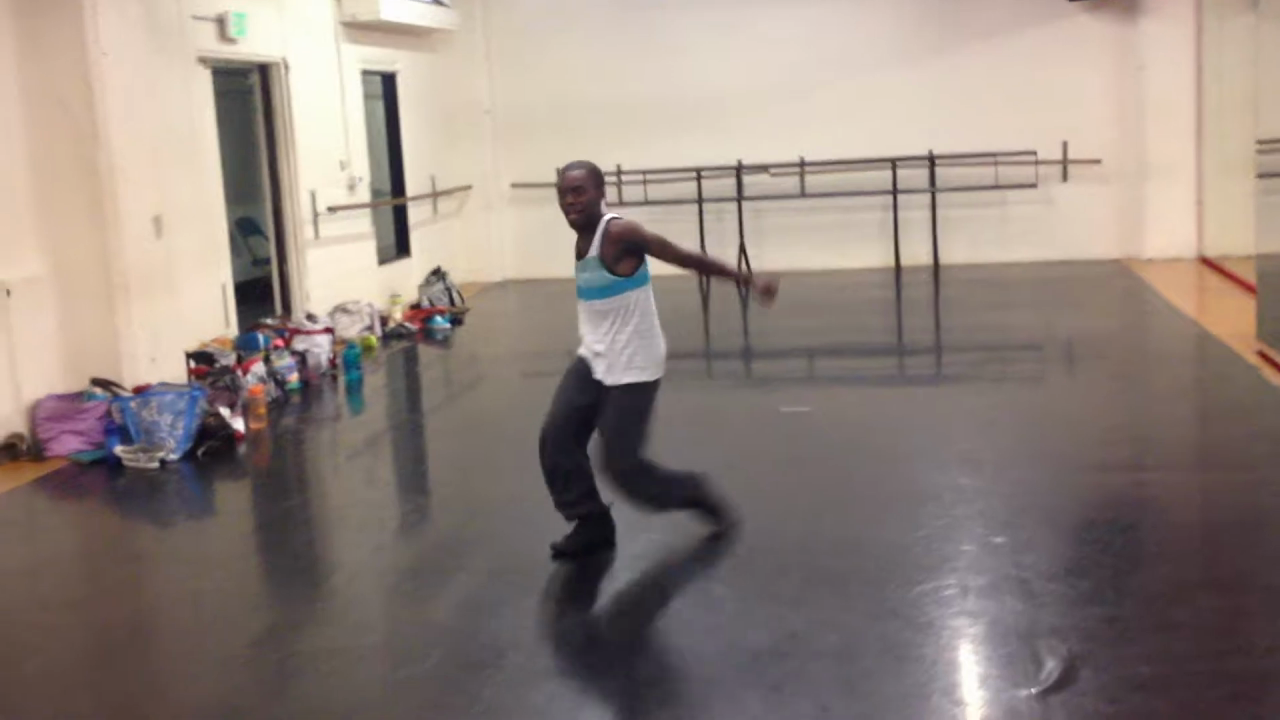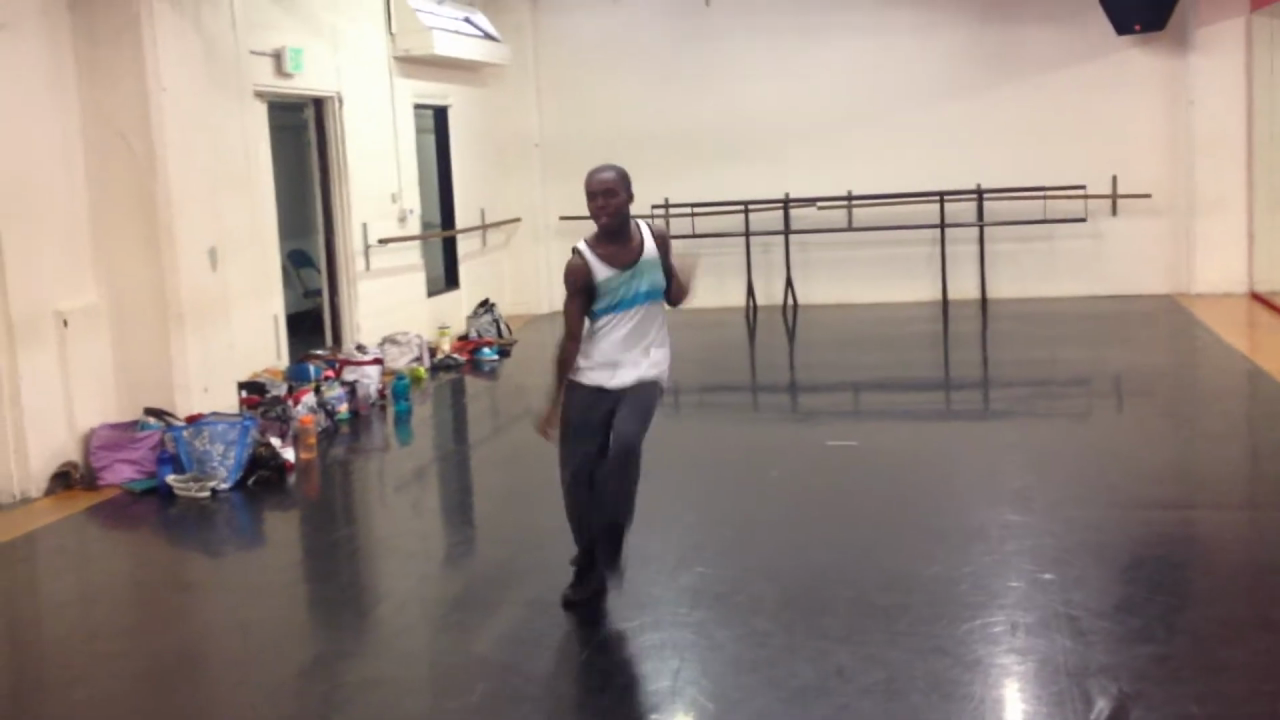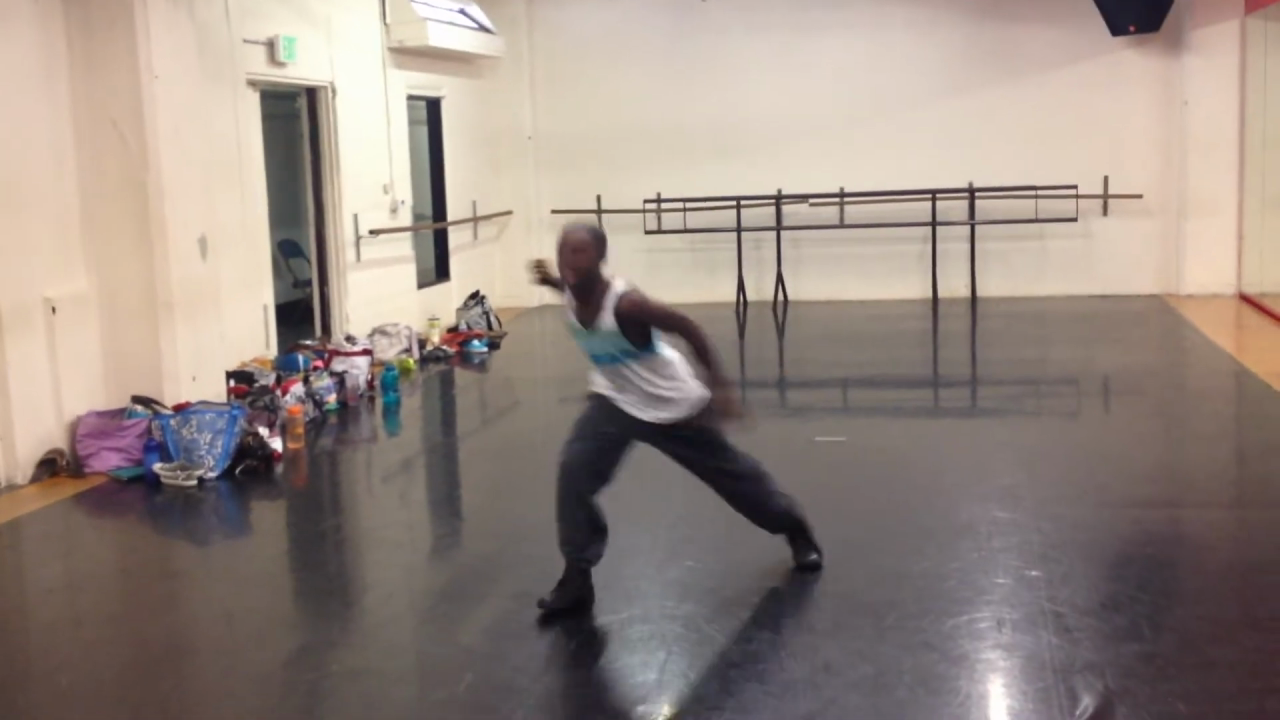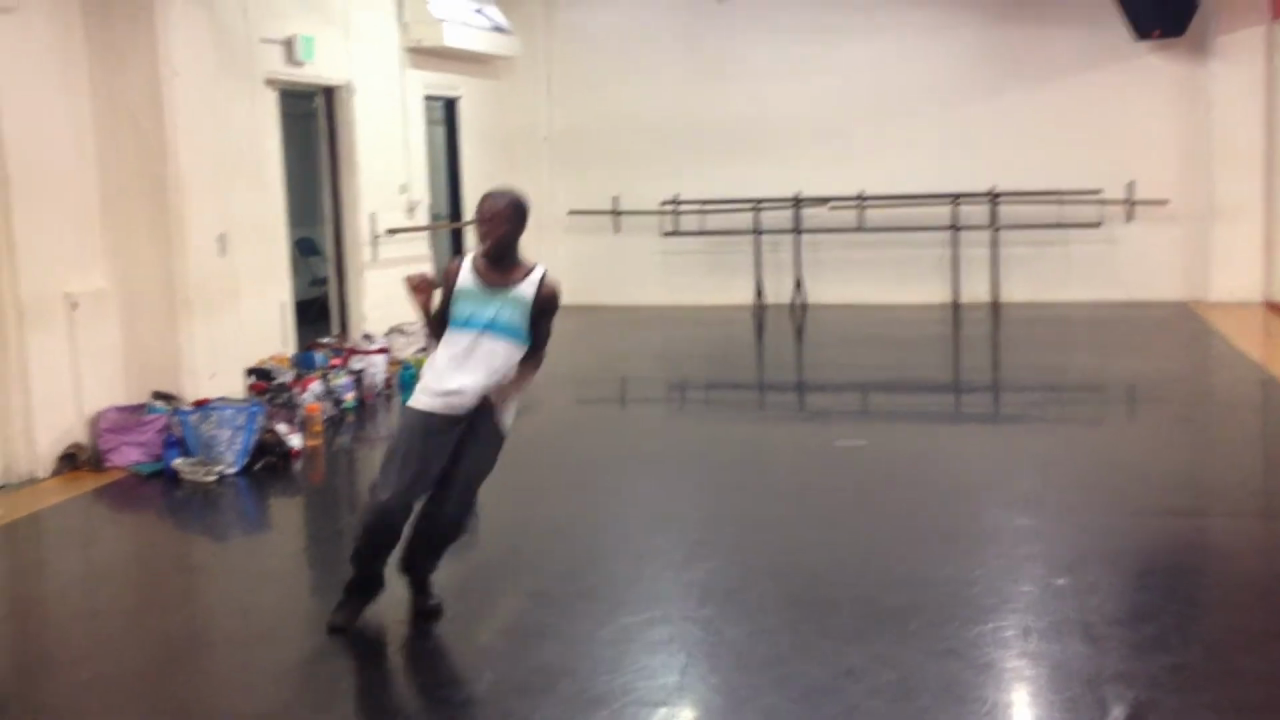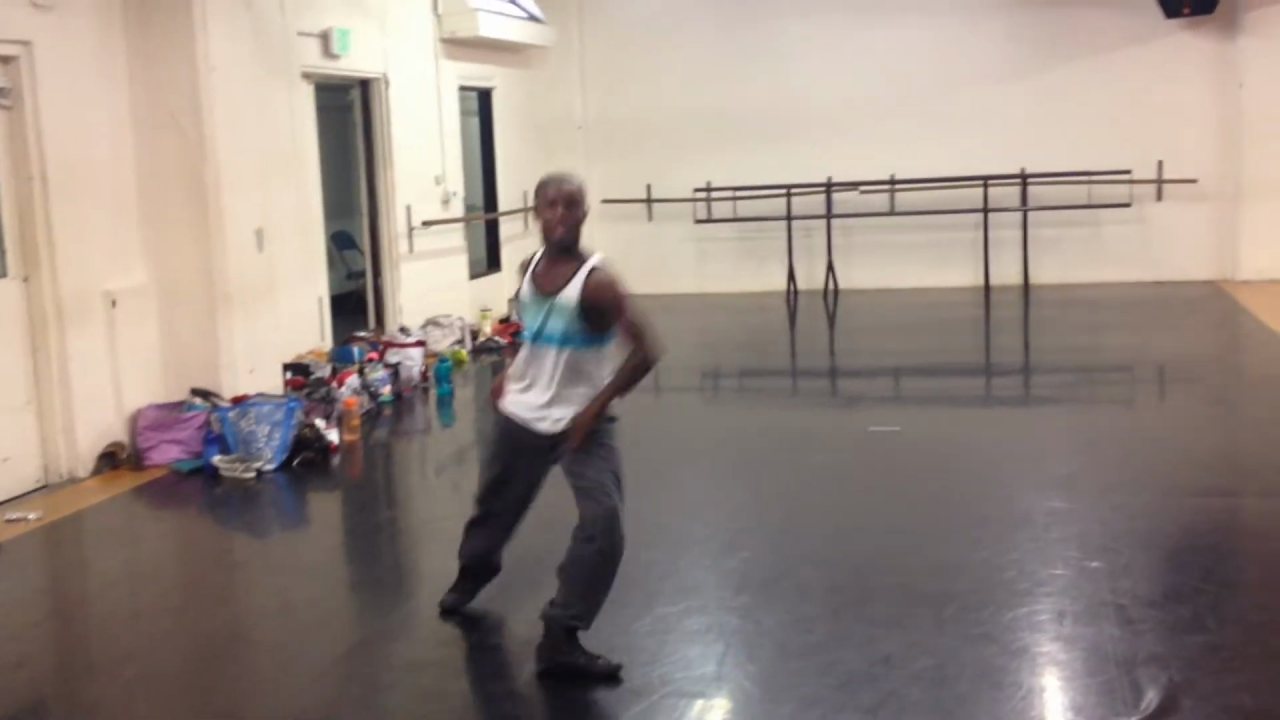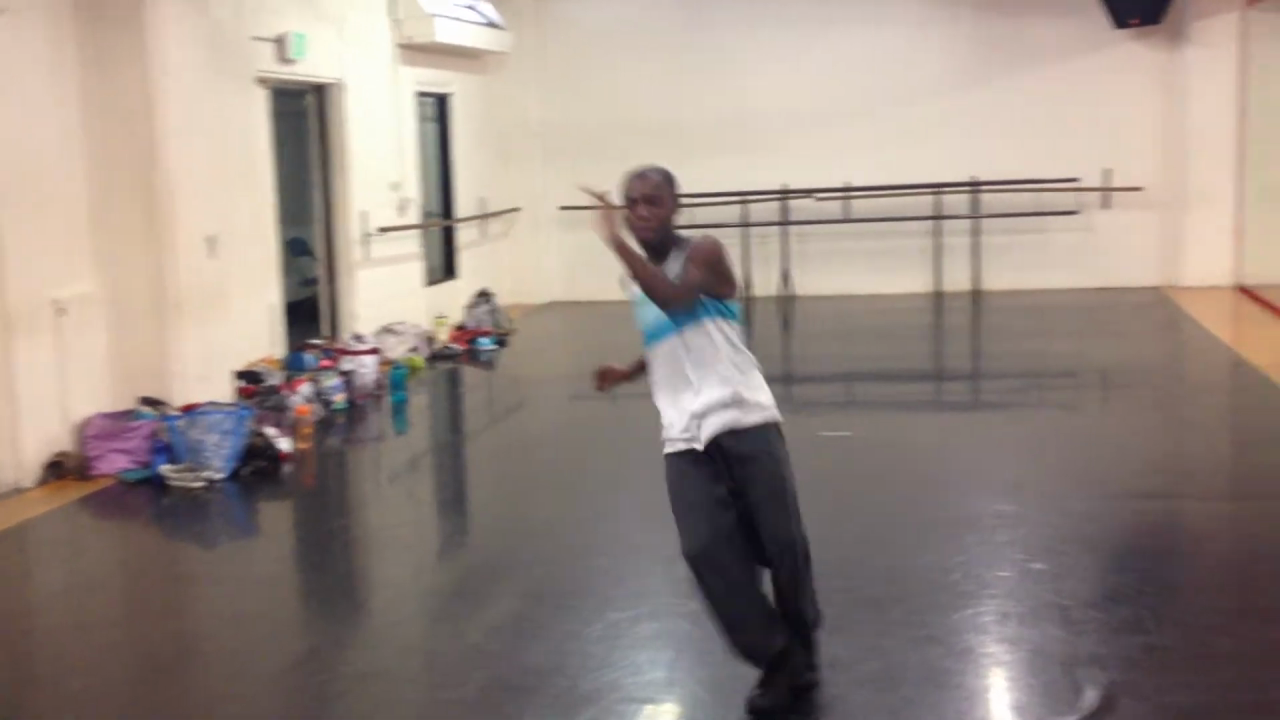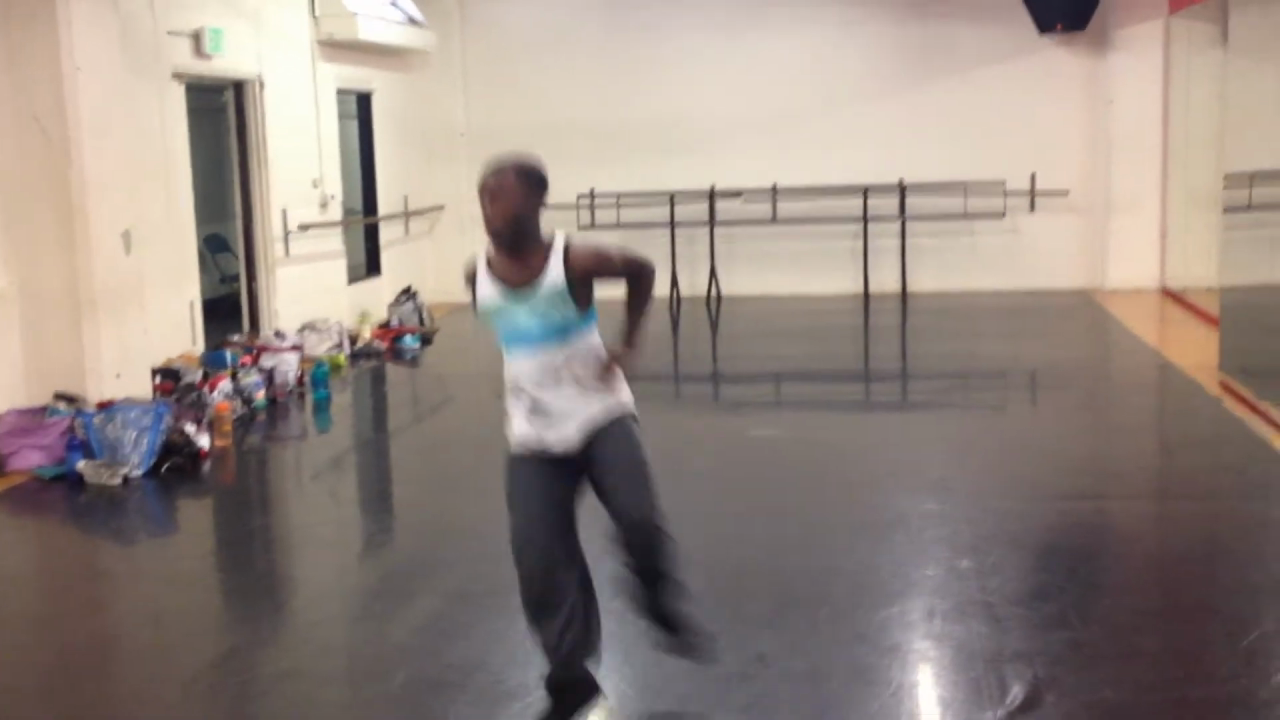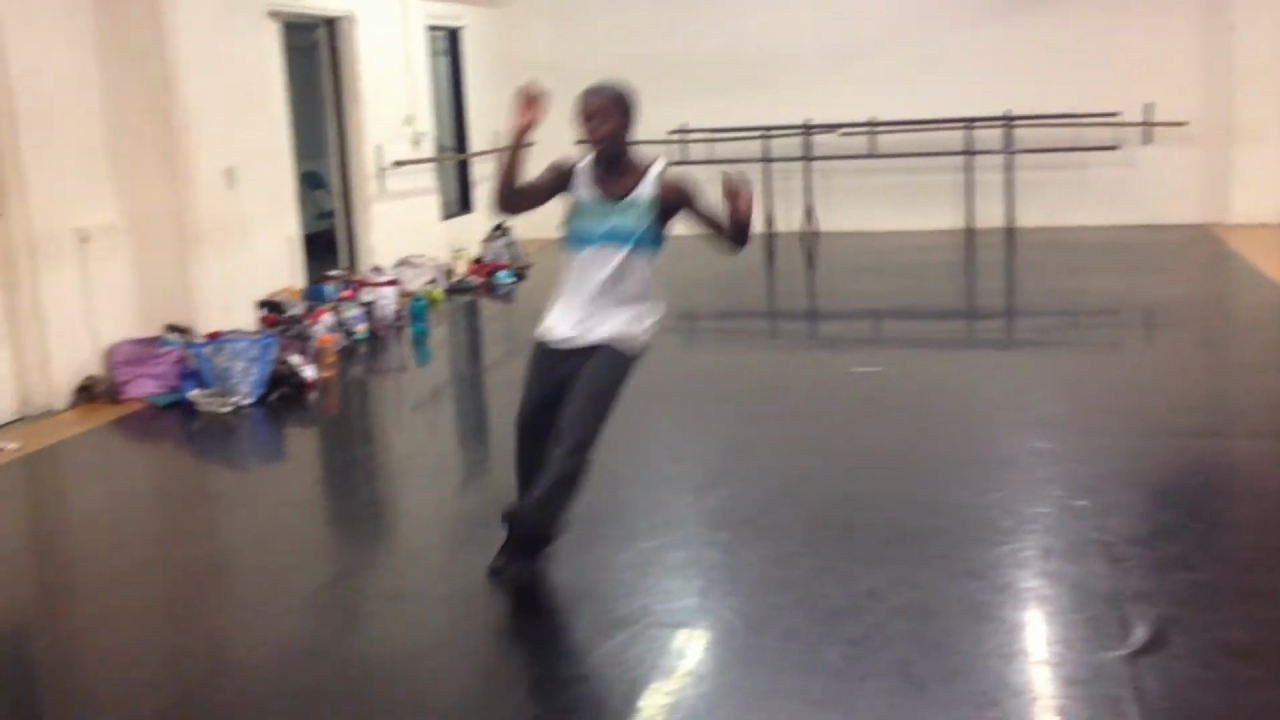
dt=0.5s
person 1, frame 1
left shoulder: (618, 230)
right shoulder: (588, 232)
left elbow: (689, 258)
left wrist: (749, 282)
right wrist: (581, 205)
left hip: (632, 367)
right hip: (594, 358)
left knee: (624, 465)
right knee: (554, 439)
left ankle: (695, 494)
right ankle: (592, 523)
person 1, frame 2
left shoulder: (655, 238)
right shoulder: (580, 262)
left elbow: (671, 298)
right elbow: (571, 337)
left wrist: (682, 284)
right wrist: (555, 403)
left hip: (643, 375)
right hip: (590, 380)
left knee: (624, 447)
right knee: (580, 473)
left ankle: (609, 546)
right ankle: (591, 568)
person 1, frame 3
left shoulder: (627, 302)
right shoulder: (579, 297)
left elbow: (692, 331)
left wrist: (721, 389)
right wrist: (551, 279)
left hip: (672, 403)
right hip: (614, 400)
left knee: (731, 472)
right knee: (573, 475)
left ankle: (796, 532)
right ankle: (576, 580)
person 1, frame 4
left shoulder: (542, 289)
right shoulder: (458, 272)
left elbow: (537, 349)
left wrist: (517, 381)
right wrist: (426, 304)
left hip: (486, 417)
right hip: (434, 403)
left knee: (449, 515)
right knee: (388, 503)
left ankle: (418, 578)
right ankle: (362, 584)
person 1, frame 5
left shoulder: (598, 283)
right shoulder: (529, 270)
left elbow: (644, 354)
left wrist: (595, 409)
right wrist: (503, 381)
left hip: (582, 418)
right hip: (522, 414)
left knee: (603, 521)
right knee: (495, 507)
left ankle: (560, 637)
right ankle: (475, 571)
person 1, frame 6
left shoulder: (703, 252)
right shoulder: (640, 279)
left elbow: (673, 298)
left wrist: (617, 244)
right wrist: (626, 372)
left hip: (746, 422)
right hip: (686, 435)
left knee: (784, 546)
right knee: (709, 556)
left ankle: (798, 644)
right ankle: (774, 661)
person 1, frame 7
left shoulder: (575, 261)
right shoulder: (478, 277)
left elbow: (641, 268)
left wrist: (624, 343)
left hip: (600, 419)
right hip: (533, 436)
left knee: (640, 524)
right knee: (541, 561)
left ankle: (662, 607)
person 1, frame 8
left shoulder: (663, 185)
right shoulder: (570, 174)
left elbow: (731, 239)
right elbow: (509, 203)
left wrist: (741, 216)
right wrist: (519, 139)
left hip: (620, 330)
right hip: (566, 322)
left knee: (571, 439)
right knee: (532, 427)
left ankle: (529, 536)
right ankle: (525, 525)
